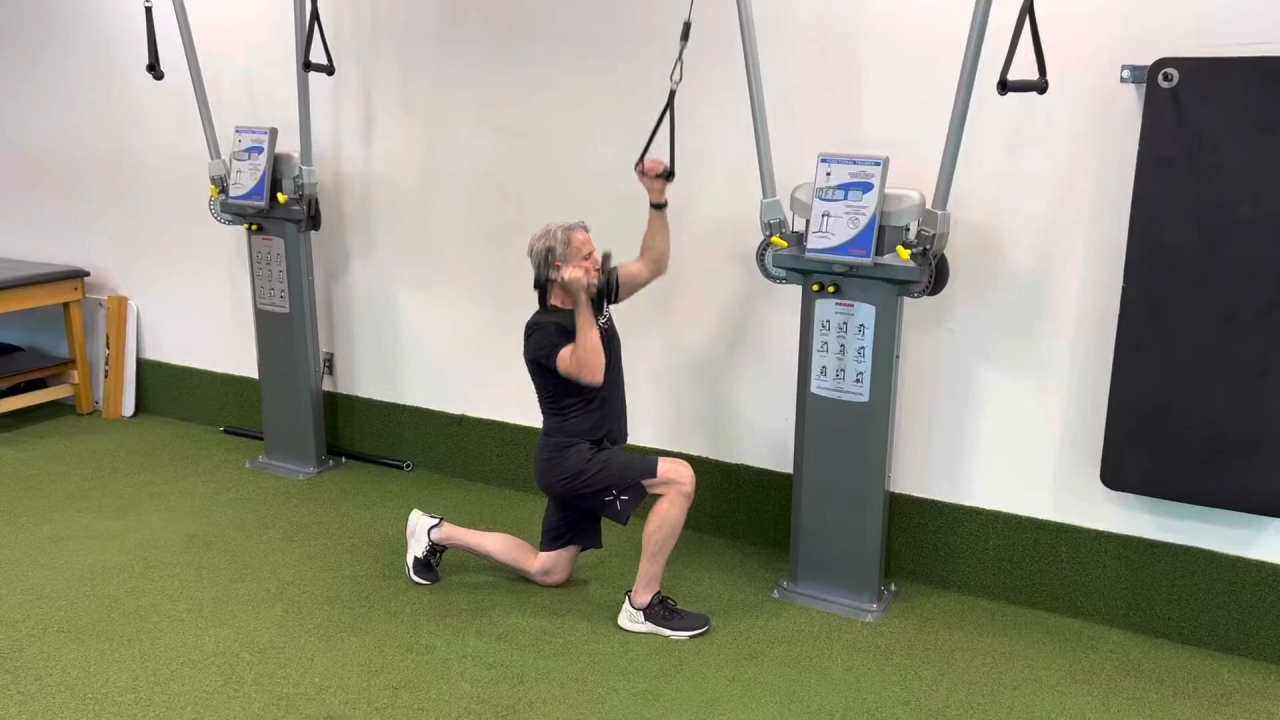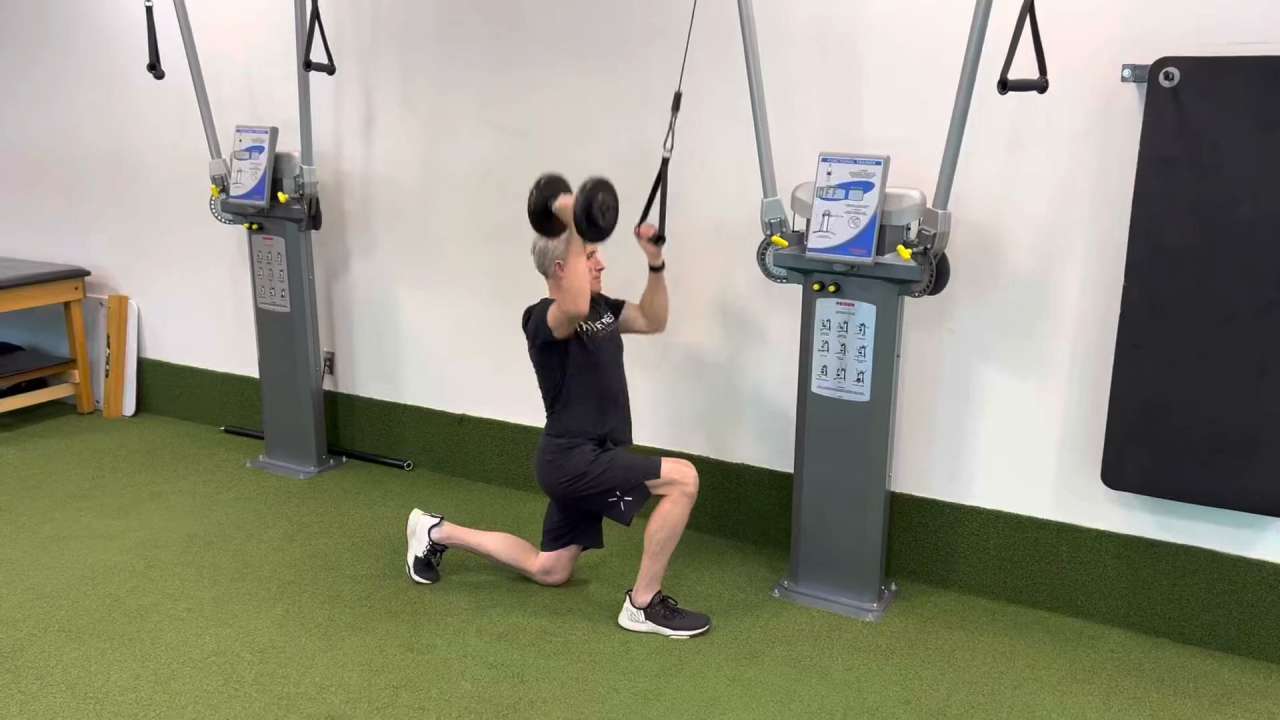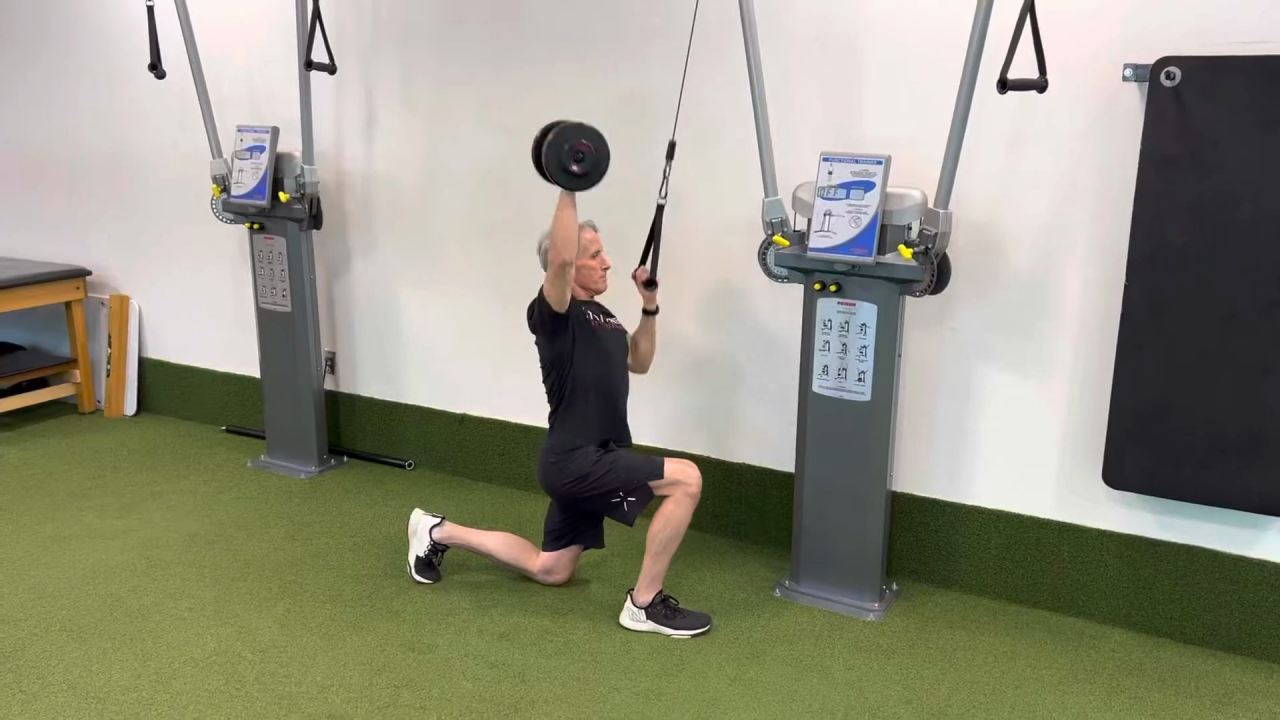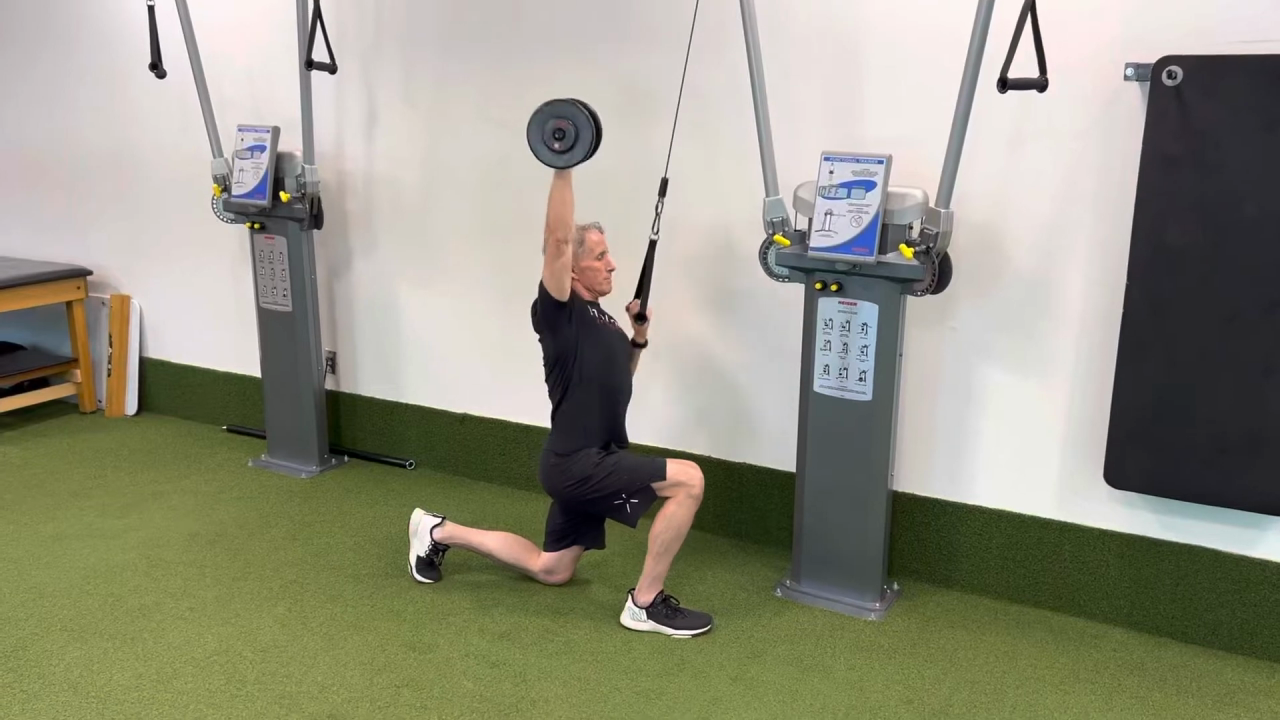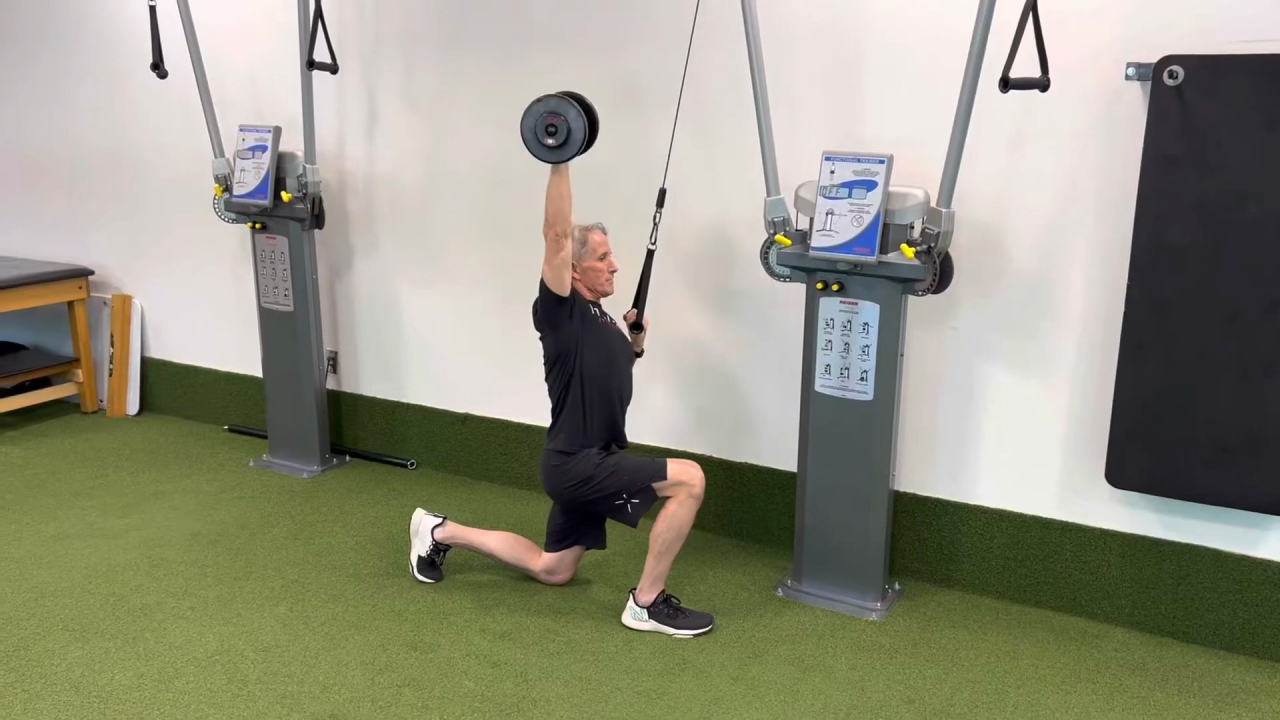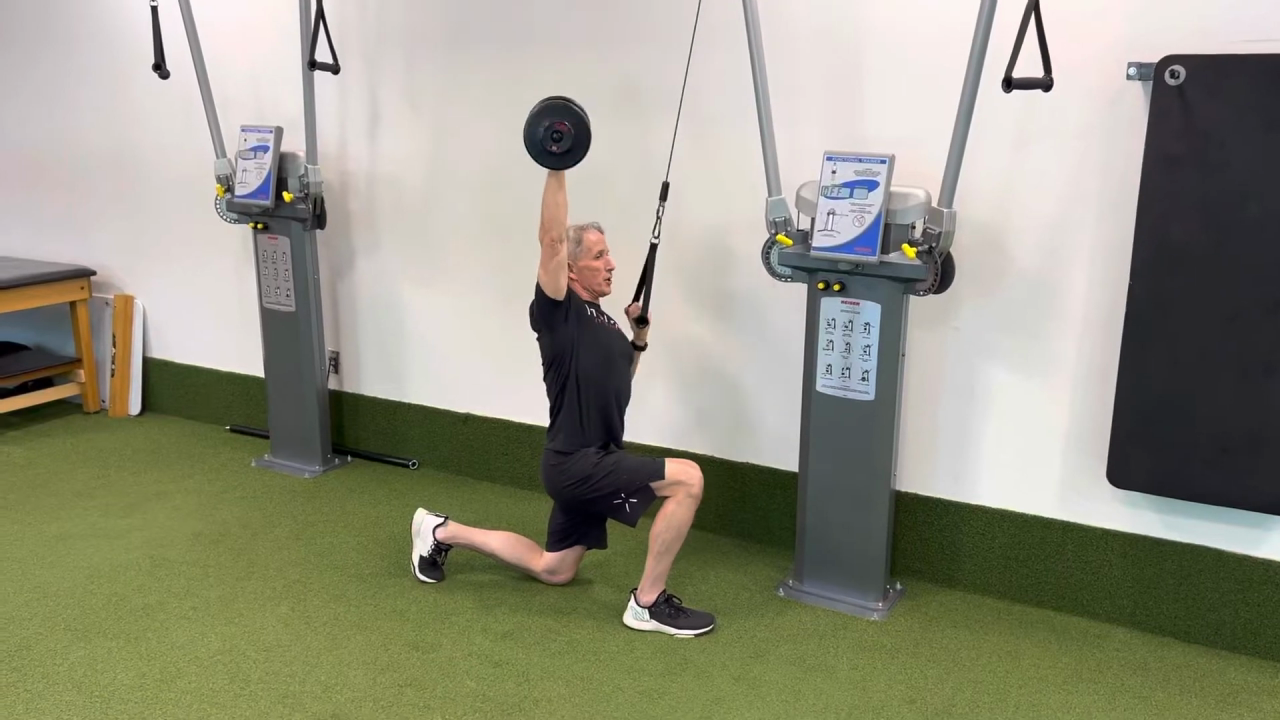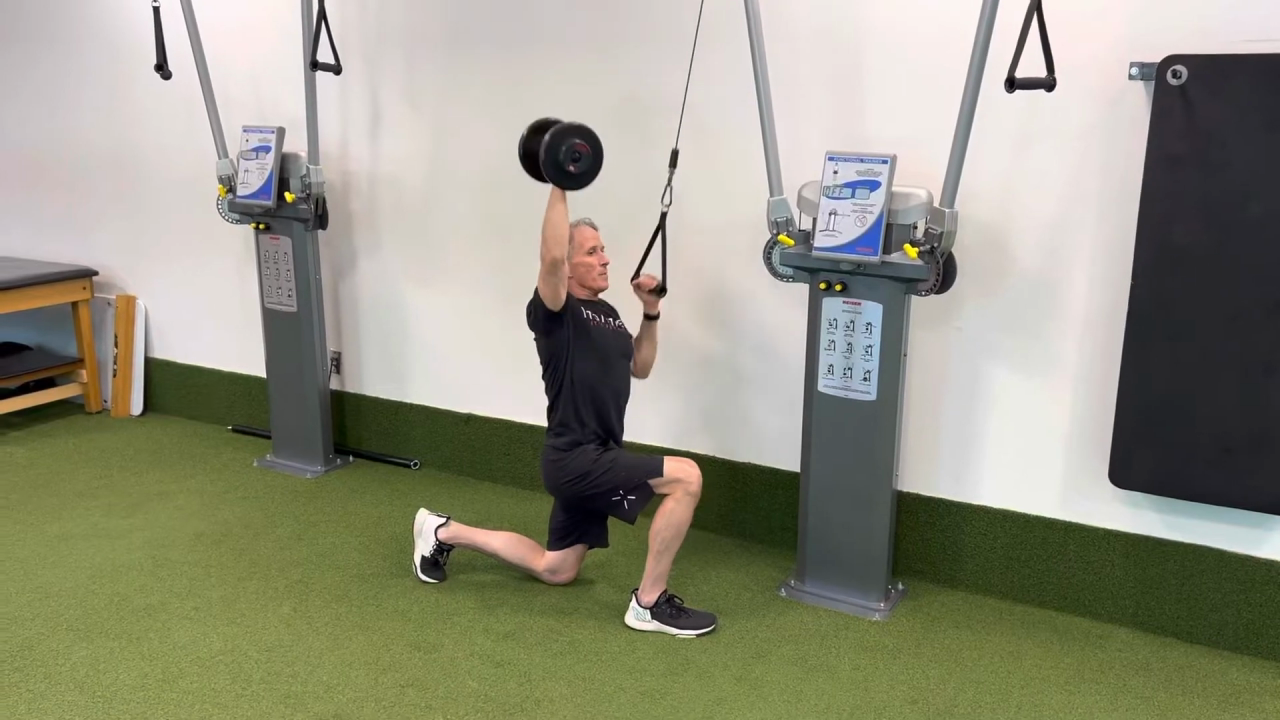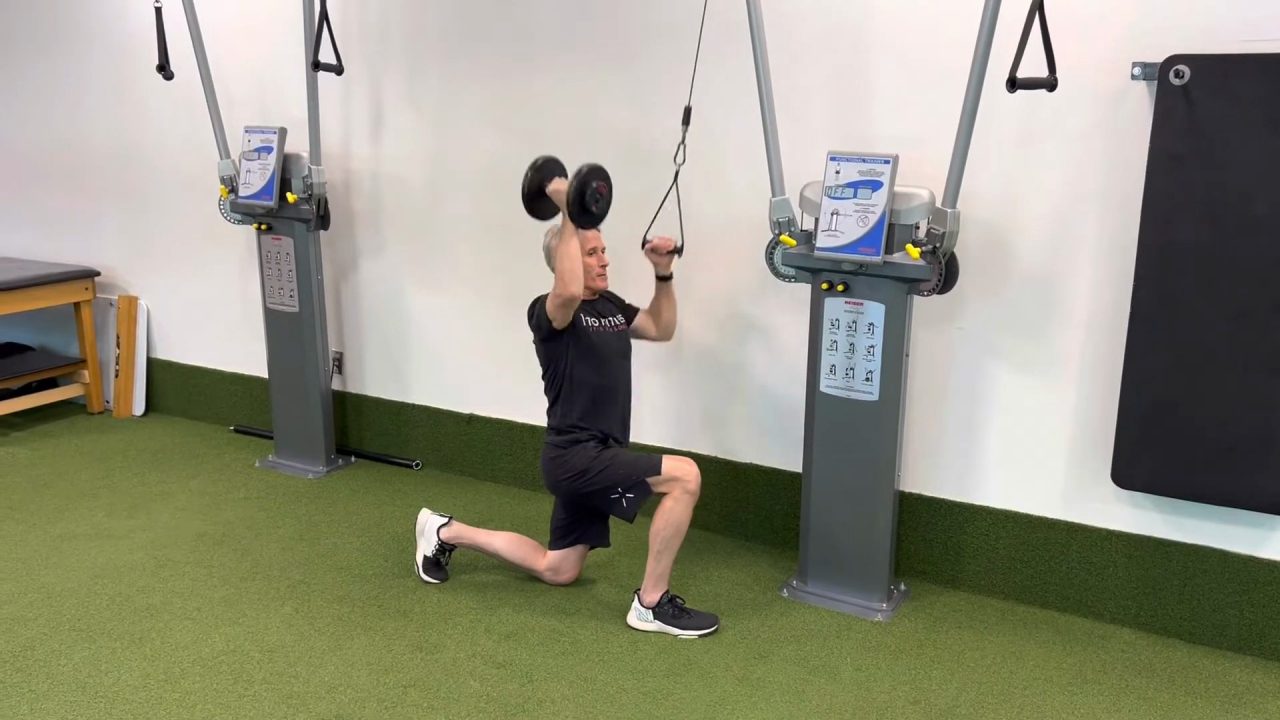
dt=0.2s
person 1, frame 1
left shoulder: (596, 296)
right shoulder: (543, 329)
left elbow: (654, 263)
right elbow: (592, 373)
left wrist: (657, 198)
right wrist: (582, 302)
left hip: (583, 460)
right hip: (571, 461)
left knee: (547, 571)
right knee: (679, 479)
left ankle: (436, 534)
right ankle: (643, 604)
person 1, frame 2
left shoulder: (600, 306)
right shoulder: (542, 318)
left elbow: (655, 321)
right elbow: (574, 308)
left wrist: (654, 259)
right wrist: (572, 227)
left hip: (585, 460)
right hip: (574, 460)
left knee: (548, 570)
right knee: (682, 479)
left ankle: (437, 533)
right ankle: (643, 604)
person 1, frame 3
left shoulder: (598, 315)
right shoulder: (549, 311)
left elbow: (640, 362)
right elbow: (563, 260)
left wrist: (648, 304)
right wrist: (567, 185)
left hip: (586, 460)
right hip: (577, 461)
left knee: (550, 570)
right knee: (686, 478)
left ankle: (438, 533)
right ankle: (645, 603)
person 1, frame 4
left shoulder: (597, 320)
right shoulder: (557, 310)
right elbow: (558, 240)
left wrist: (638, 336)
right wrist: (562, 167)
left hip: (588, 461)
right hip: (578, 464)
left knee: (550, 570)
right knee: (688, 480)
left ankle: (439, 533)
right ankle: (646, 604)
person 1, frame 5
left shoulder: (596, 319)
right shoulder: (560, 309)
right elbow: (557, 234)
left wrist: (635, 346)
right wrist: (559, 162)
left hip: (589, 462)
right hip: (577, 464)
left knee: (550, 569)
right knee: (689, 480)
left ankle: (440, 533)
right ankle: (647, 603)
person 1, frame 6
left shoulder: (599, 318)
right shoulder: (556, 310)
right elbow: (551, 239)
left wrist: (638, 339)
right wrist: (556, 168)
left hip: (590, 460)
right hip: (577, 463)
left knee: (553, 569)
right knee: (687, 479)
left ankle: (442, 532)
right ankle: (648, 602)
person 1, frame 7
left shoulder: (605, 312)
right shoulder: (553, 312)
left elbow: (639, 368)
right elbow: (551, 258)
left wrist: (650, 313)
right wrist: (559, 186)
left hip: (591, 457)
right hip: (576, 459)
left knee: (555, 569)
right knee: (685, 477)
left ankle: (444, 533)
right ankle: (649, 603)
person 1, frame 8
left shoulder: (609, 305)
right shoulder: (548, 313)
left elbow: (663, 329)
right elbow: (568, 292)
left wrist: (663, 273)
right wrist: (568, 217)
left hip: (594, 455)
right hip: (576, 456)
left knee: (556, 570)
right knee: (684, 476)
left ankle: (446, 534)
right ankle: (652, 603)
